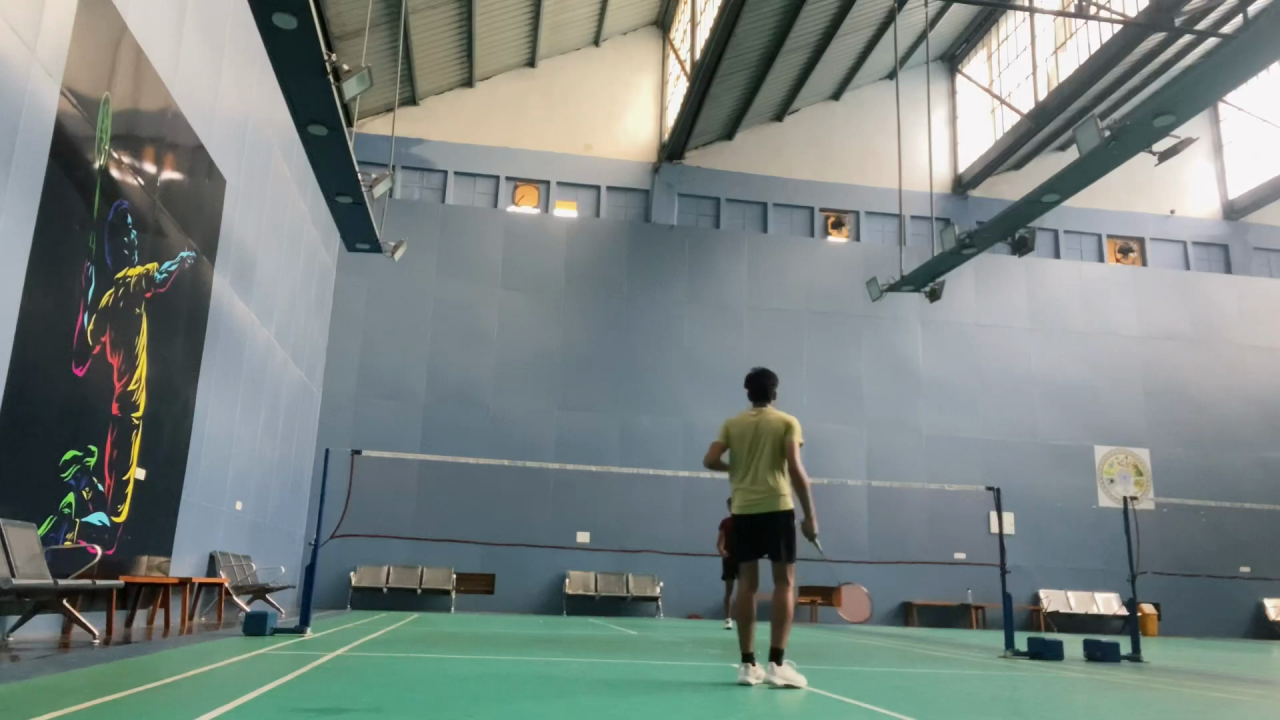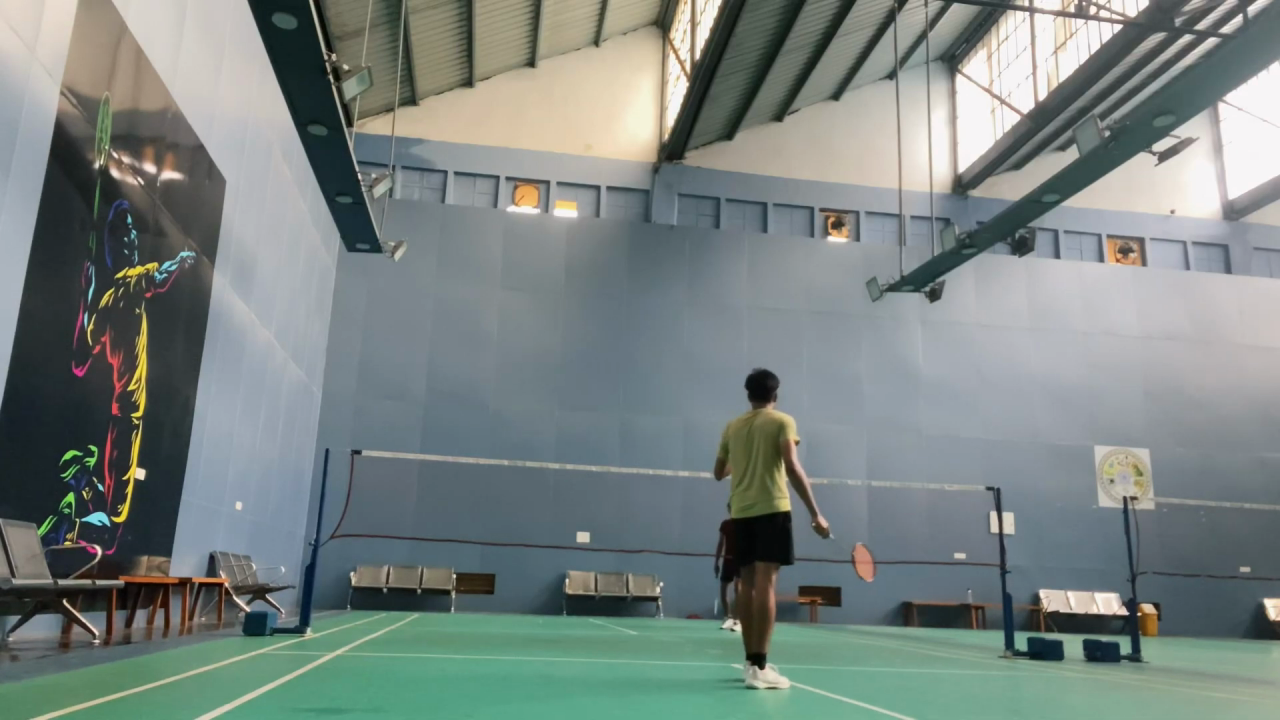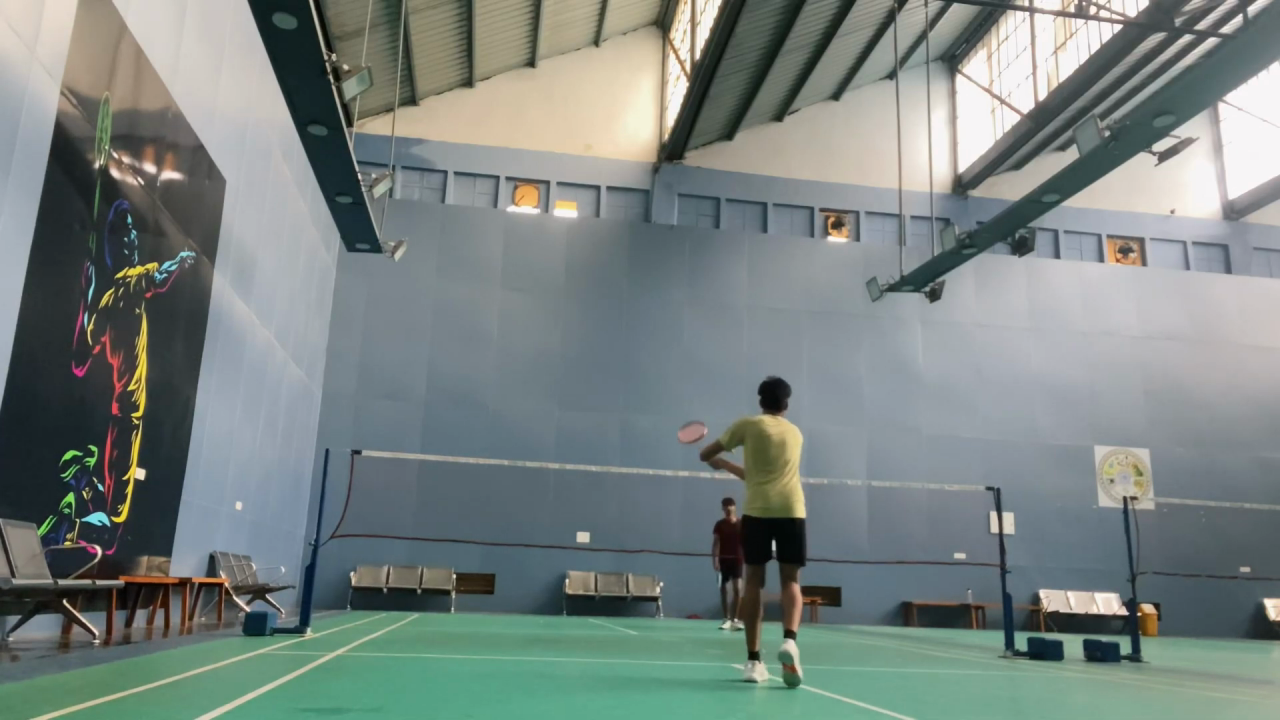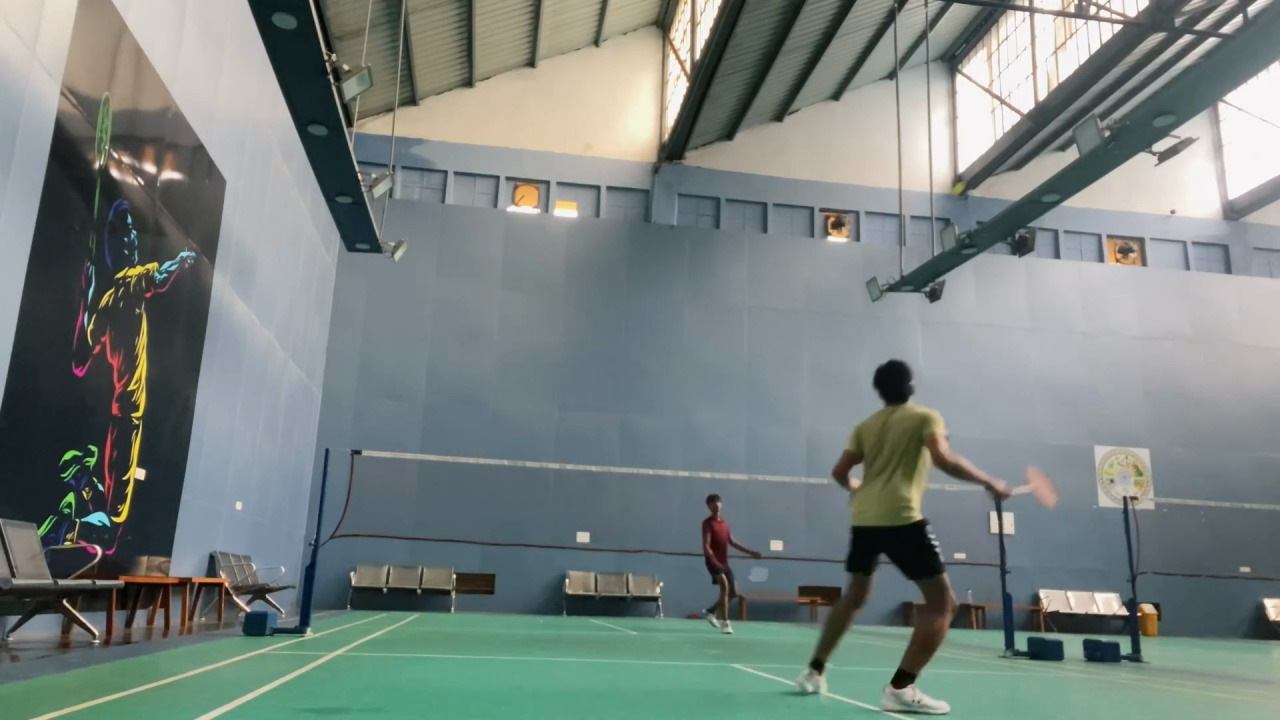
dt=1s
person 1, frame 1
left shoulder: (138, 278)
right shoulder: (106, 291)
left elbow: (159, 277)
right elbow: (80, 359)
left wrist: (178, 263)
right wrist: (85, 300)
left hip: (129, 396)
left knee: (120, 471)
right knee: (100, 467)
left ankle: (109, 537)
person 1, frame 2
left shoulder: (138, 278)
right shoulder: (105, 289)
left elbow: (159, 276)
right elbow: (81, 356)
left wrist: (177, 263)
right wrist: (85, 300)
left hip: (129, 394)
left knee: (120, 470)
left ankle: (111, 532)
person 1, frame 3
left shoulder: (138, 278)
right shoulder: (104, 288)
left elbow: (159, 277)
right elbow: (80, 358)
left wrist: (177, 264)
right wrist: (86, 299)
left hip: (128, 393)
left knee: (120, 467)
left ankle: (112, 531)
person 1, frame 4
left shoulder: (138, 277)
right shoulder: (100, 286)
left elbow: (159, 277)
right elbow: (81, 358)
left wrist: (177, 264)
right wrist: (86, 300)
left hip: (129, 393)
left knee: (120, 470)
left ankle: (112, 530)
person 2, frame 1
left shoulder: (732, 424)
right shoulder: (787, 422)
left elbow: (710, 460)
right elbow: (795, 469)
right wrist: (810, 515)
left hip: (742, 510)
right hip: (777, 508)
left knee: (747, 584)
right knee: (784, 582)
left ankle: (747, 664)
right ankle: (778, 662)
person 2, frame 2
left shoulder: (732, 427)
right shoulder: (782, 422)
left elbow: (719, 473)
right elbow: (793, 469)
right wrist: (815, 514)
left hip: (741, 512)
right hip: (772, 510)
left knee: (748, 584)
right knee: (765, 584)
left ankle: (752, 661)
right ankle: (758, 667)
person 2, frame 3
left shoulder: (747, 425)
right shoulder: (796, 434)
left elbow: (707, 455)
left wrist: (719, 455)
right wrist: (730, 465)
left hip: (757, 511)
right hip: (792, 512)
left knee: (754, 583)
right knee: (790, 581)
left ankle: (753, 661)
right ankle: (789, 639)
person 2, frame 4
left shoulder: (866, 425)
right shoulder: (925, 417)
left elbow: (839, 474)
right elbow: (943, 460)
right wrist: (989, 483)
left hip: (864, 519)
right hip: (901, 518)
left knee: (854, 597)
right knee: (941, 605)
left ankle: (815, 671)
right ankle: (900, 688)
